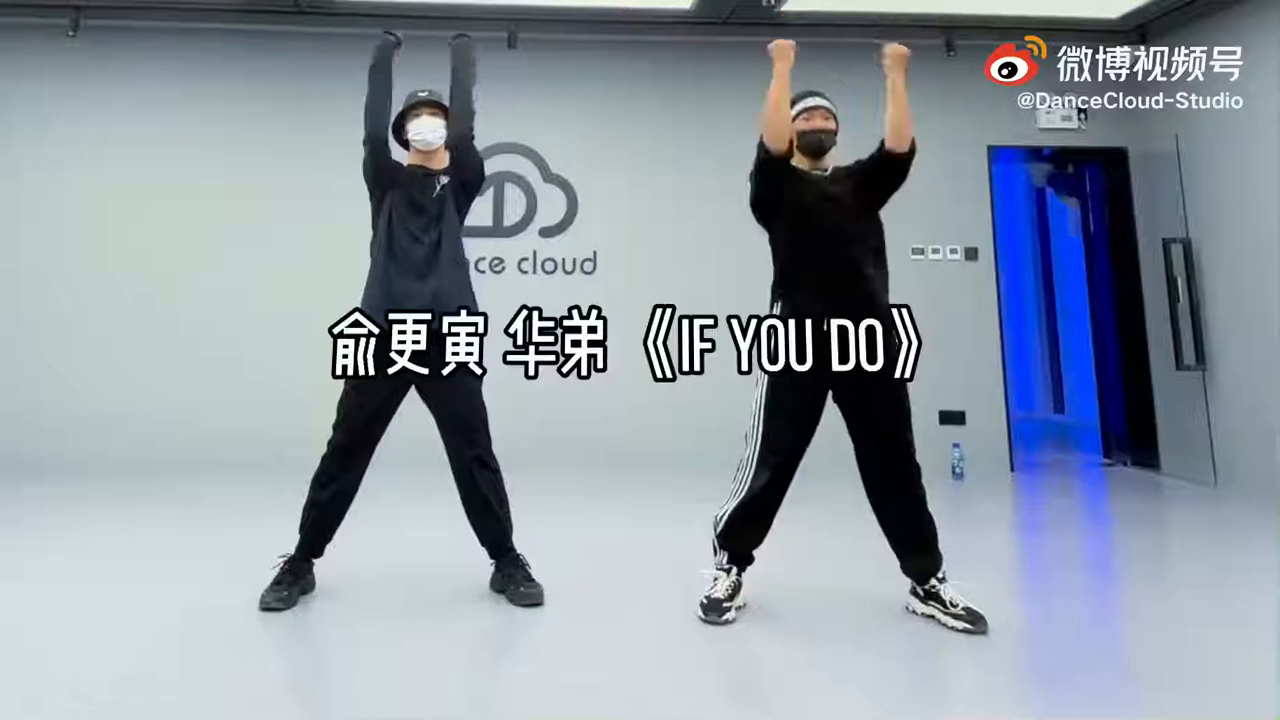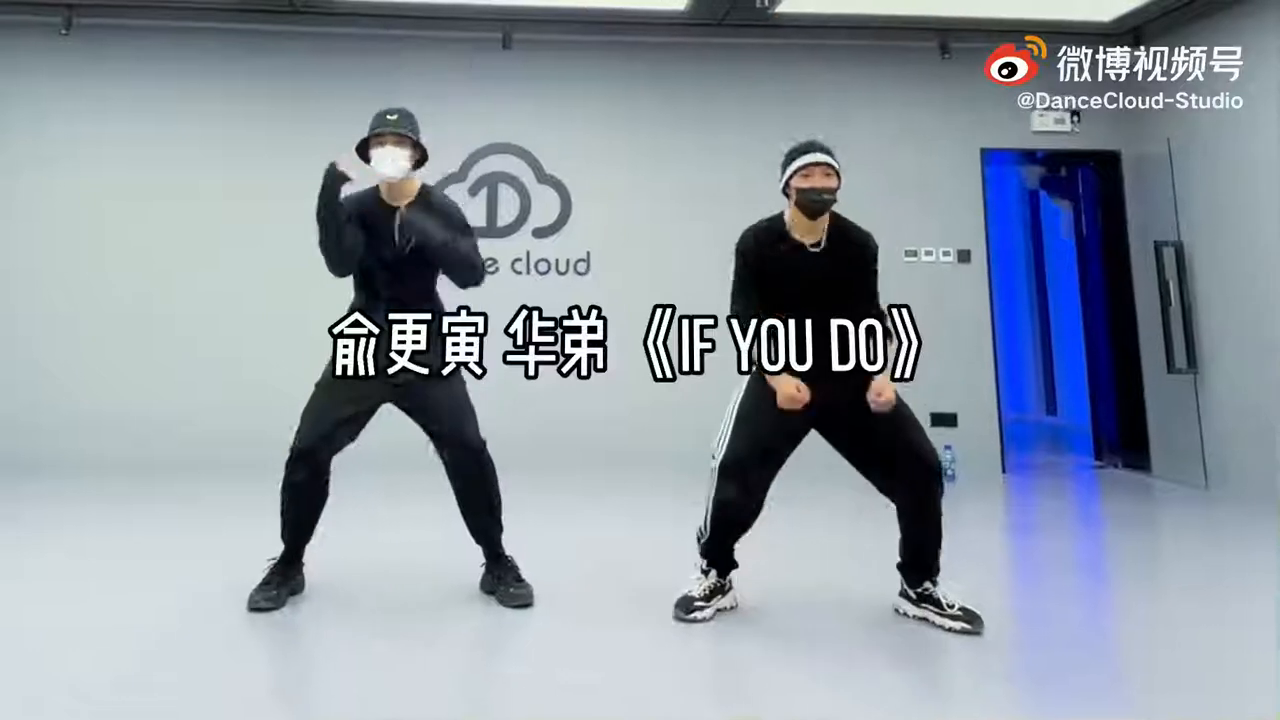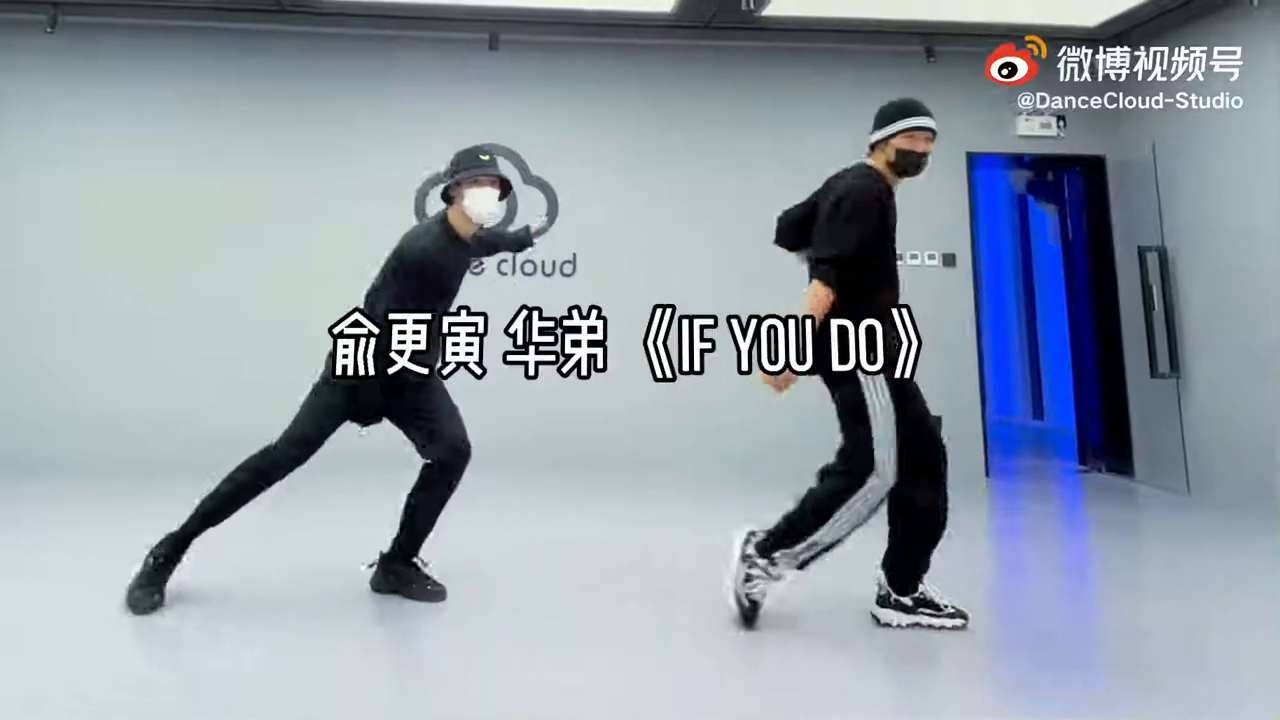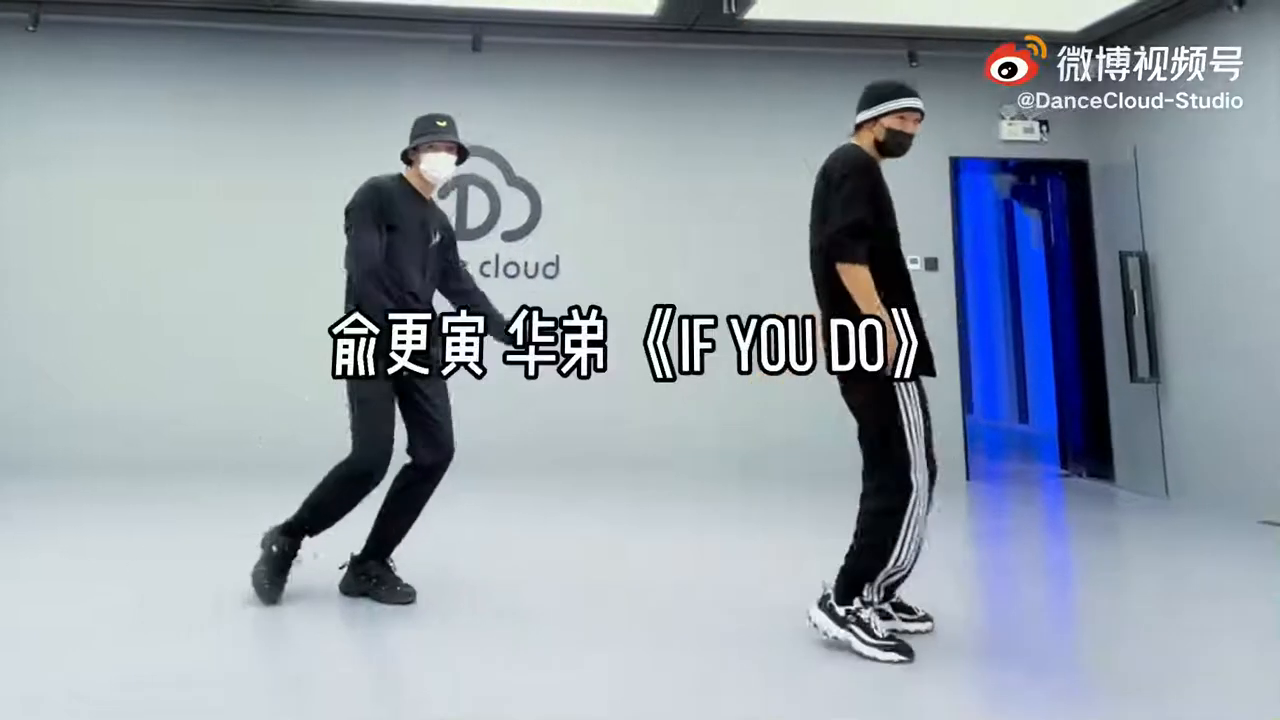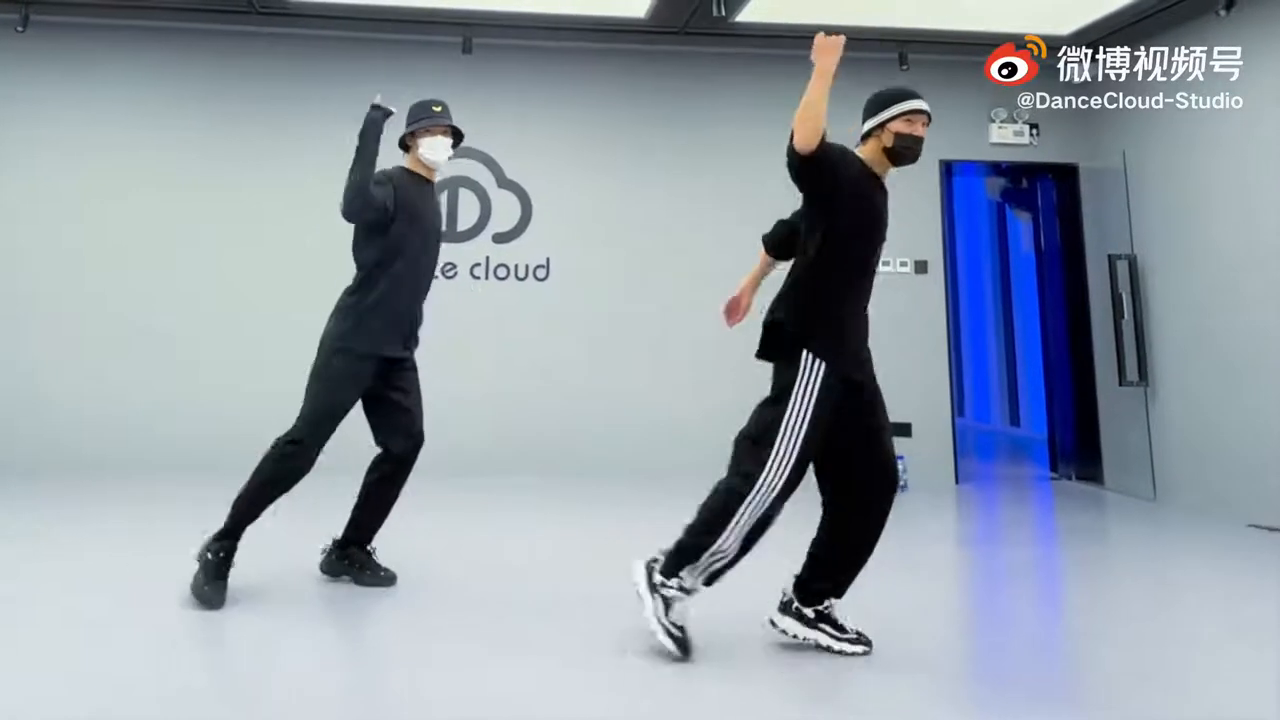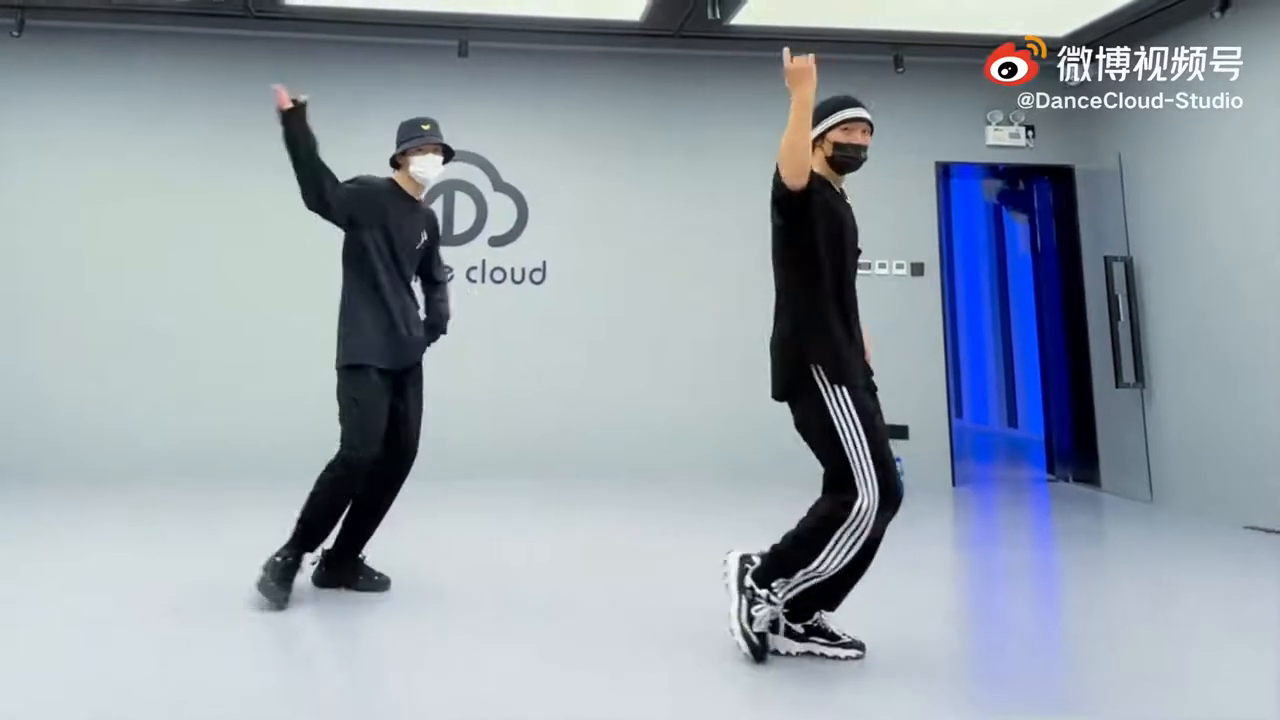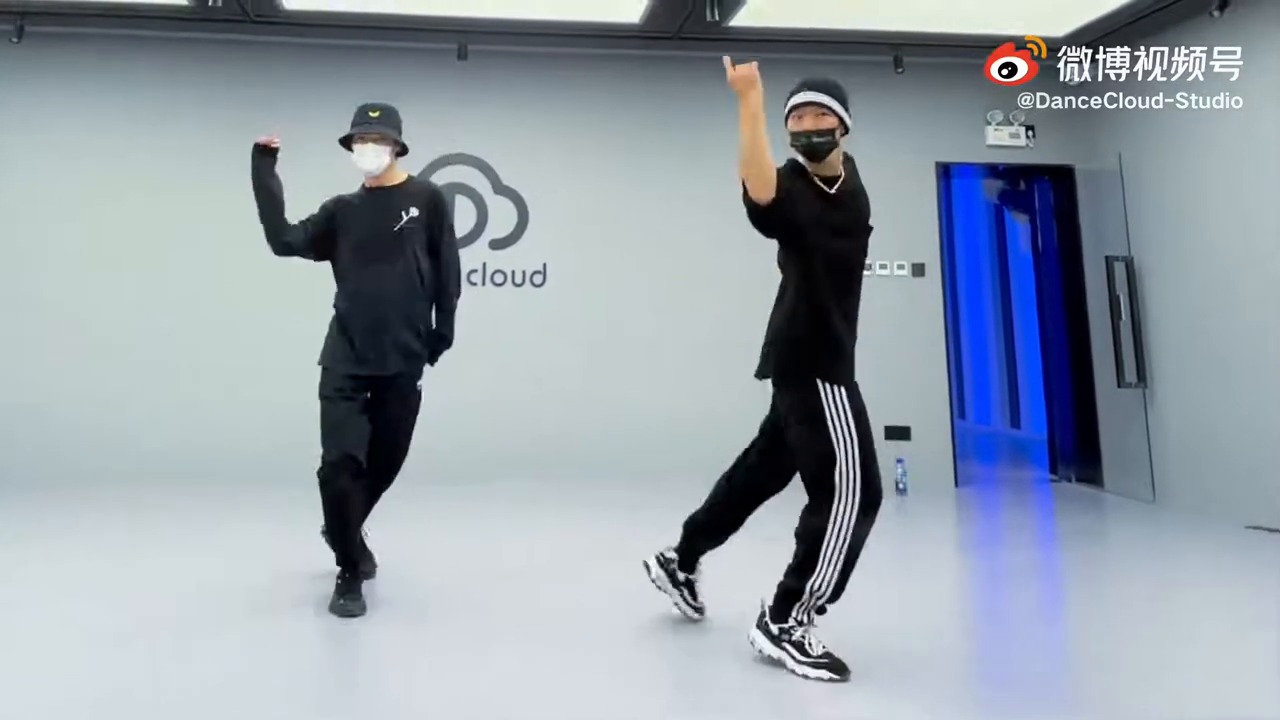
dt=0.5s
person 1, frame 1
left shoulder: (862, 182)
right shoulder: (776, 185)
left elbow: (900, 147)
right elbow: (771, 146)
left wrist: (896, 74)
right wrist: (782, 68)
left knee: (892, 462)
right knee: (770, 459)
left ankle: (927, 582)
right ankle: (729, 568)
person 1, frame 2
left shoulder: (857, 245)
right shoulder: (756, 244)
left elbow: (870, 322)
right elbow: (750, 326)
left wrist: (883, 377)
right wrist: (781, 379)
left hip: (846, 377)
right hip: (779, 377)
left knee: (921, 468)
right knee: (735, 469)
left ankle: (919, 587)
right ankle: (715, 577)
person 1, frame 3
left shoulder: (849, 183)
right shoulder: (866, 193)
left elbow: (789, 231)
right elbow: (829, 271)
left knee: (924, 461)
right knee: (874, 467)
left ankle: (901, 591)
right ankle: (766, 551)
person 1, frame 4
left shoulder: (851, 171)
right shoulder: (853, 166)
left elbow: (838, 257)
right elbow: (848, 253)
left wrist: (830, 331)
right wrist: (883, 325)
left knee: (892, 467)
right knee: (913, 473)
left ankle: (876, 594)
right ankle: (844, 604)
person 1, frame 5
left shoulder: (873, 191)
right shoulder: (839, 171)
left elbow: (787, 235)
right elbow: (803, 146)
left wrist: (749, 287)
right wrist: (823, 70)
left hip: (847, 351)
right hip: (814, 349)
left knee: (873, 481)
right knee: (770, 472)
left ankle: (809, 605)
right ankle: (672, 577)
person 1, frame 6
left shoulder: (839, 204)
right shoulder: (799, 194)
right elbow: (795, 172)
left wrist: (861, 354)
right wrist: (801, 95)
left hip: (840, 365)
right hip: (813, 365)
left knee: (873, 495)
right knee: (870, 490)
left ankle: (798, 617)
right ankle: (763, 578)
person 1, frame 7
left shoulder: (850, 177)
right shoulder: (786, 188)
right elbow: (759, 194)
right wrist: (751, 102)
left hip: (820, 350)
right hip: (812, 357)
left knee: (767, 463)
right knee: (852, 492)
left ankle: (681, 562)
right ankle: (784, 624)
person 2, frame 1
left shoulder: (462, 182)
right shoulder: (386, 180)
left elbow: (463, 135)
right elbow: (373, 132)
left wrist: (464, 62)
right wrist: (382, 62)
left hip: (448, 338)
right hip: (383, 337)
left knee: (473, 454)
right knee: (346, 451)
left ankle: (506, 562)
right ankle: (301, 564)
person 2, frame 2
left shoulder: (441, 211)
right shoulder: (356, 208)
left elbow: (470, 271)
right elbow: (340, 265)
left wrist: (426, 234)
right wrist: (328, 195)
left hip: (424, 357)
left knee: (469, 449)
right knee: (308, 451)
left ankle: (498, 564)
right ankle: (289, 566)
person 2, frame 3
left shoulder: (463, 232)
right shoulder: (422, 249)
right elbow: (377, 324)
left wrist: (512, 240)
right wrist: (370, 402)
left hip: (412, 370)
left knee: (453, 450)
right knee: (286, 455)
left ankle: (397, 563)
right ankle: (172, 551)
person 2, frame 4
left shoulder: (438, 222)
right shoulder: (378, 193)
left elbow: (458, 284)
right elbow: (363, 268)
left wrist: (501, 326)
right wrist: (392, 326)
left knee: (435, 453)
right knee: (371, 459)
left ankle: (369, 565)
right ankle: (287, 538)
person 2, frame 5
left shoulder: (429, 195)
right shoulder: (392, 187)
right elbow: (356, 209)
right wrist: (373, 126)
left hip: (396, 346)
right hip: (354, 338)
left knee: (405, 443)
right knee: (305, 440)
left ankle: (350, 551)
right ankle: (222, 548)
person 2, frame 6
left shoulder: (425, 218)
right shoulder: (366, 195)
right elbow: (316, 192)
left wrist: (436, 317)
right wrist: (295, 124)
left hip: (405, 356)
right hip: (363, 353)
left knee: (399, 456)
right knee: (359, 454)
left ankle: (342, 559)
right ankle: (291, 556)
person 2, frame 7
left shoulder: (428, 199)
right shoulder: (341, 211)
left elbow: (447, 274)
right elbow: (283, 241)
left wrist: (443, 332)
right wrist: (263, 167)
left hip: (403, 360)
right hip: (345, 359)
left knee: (383, 464)
right knee: (340, 463)
left ankle: (345, 533)
right ankle: (349, 572)
